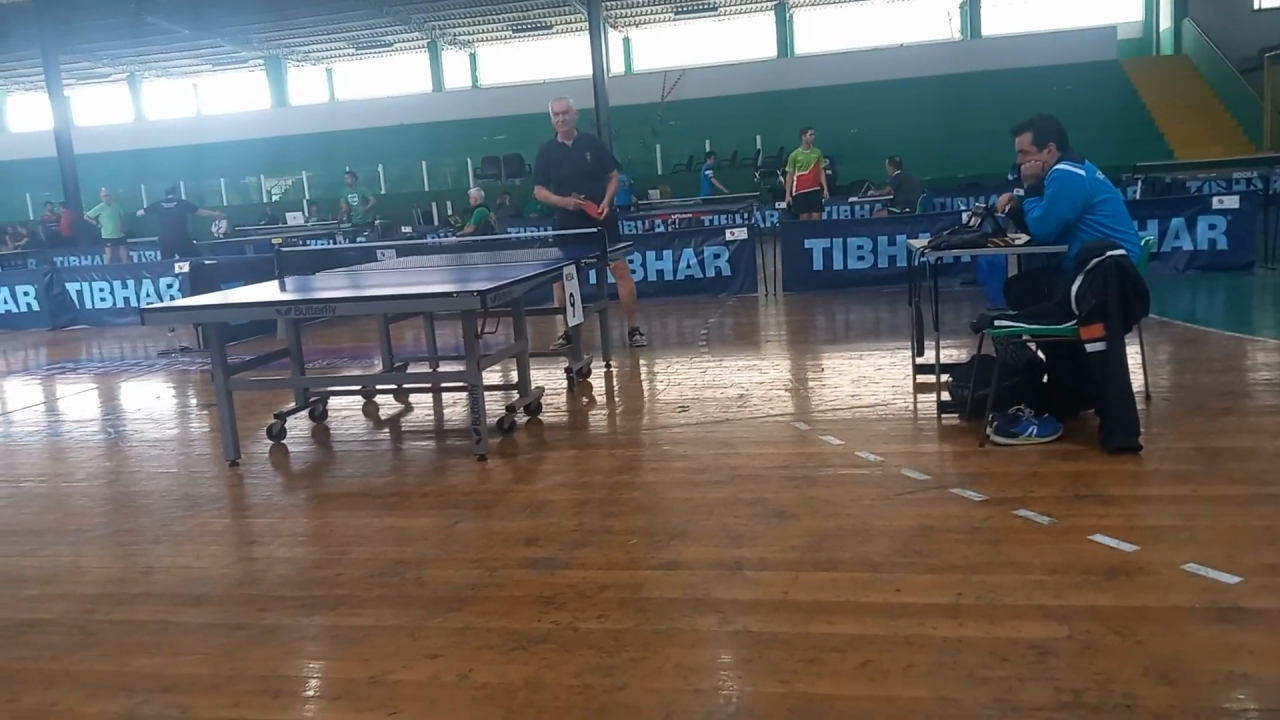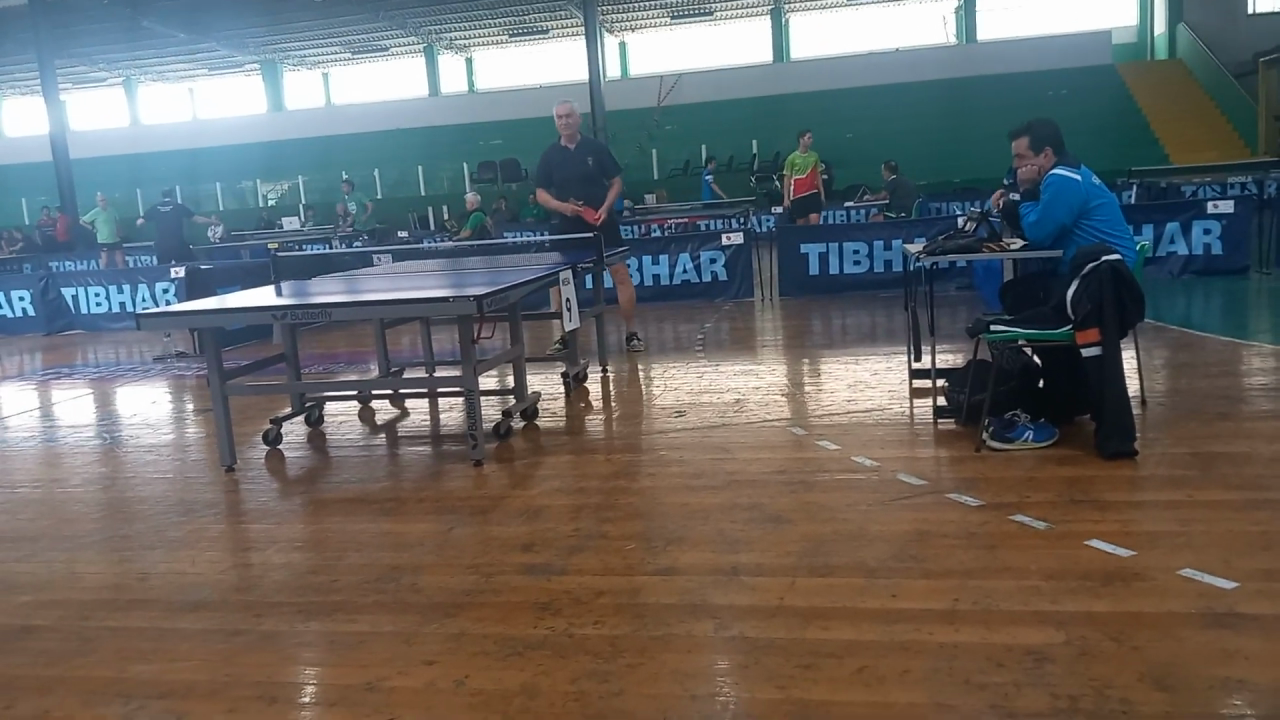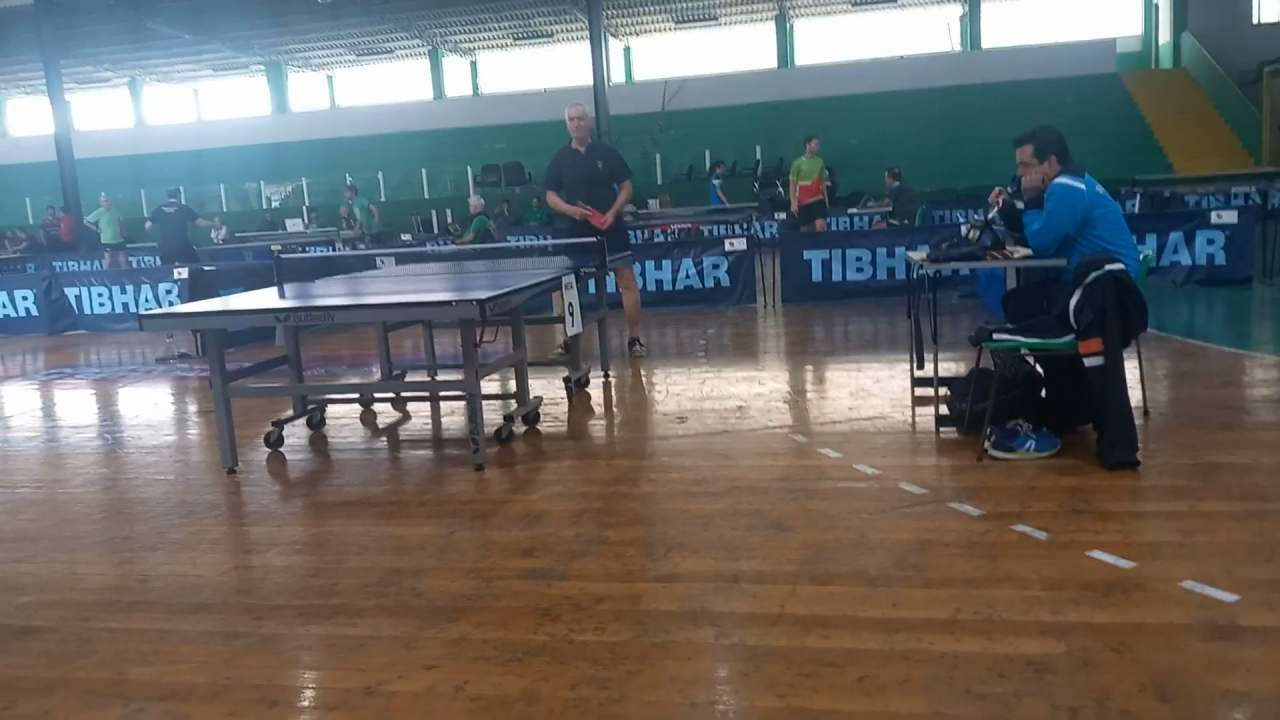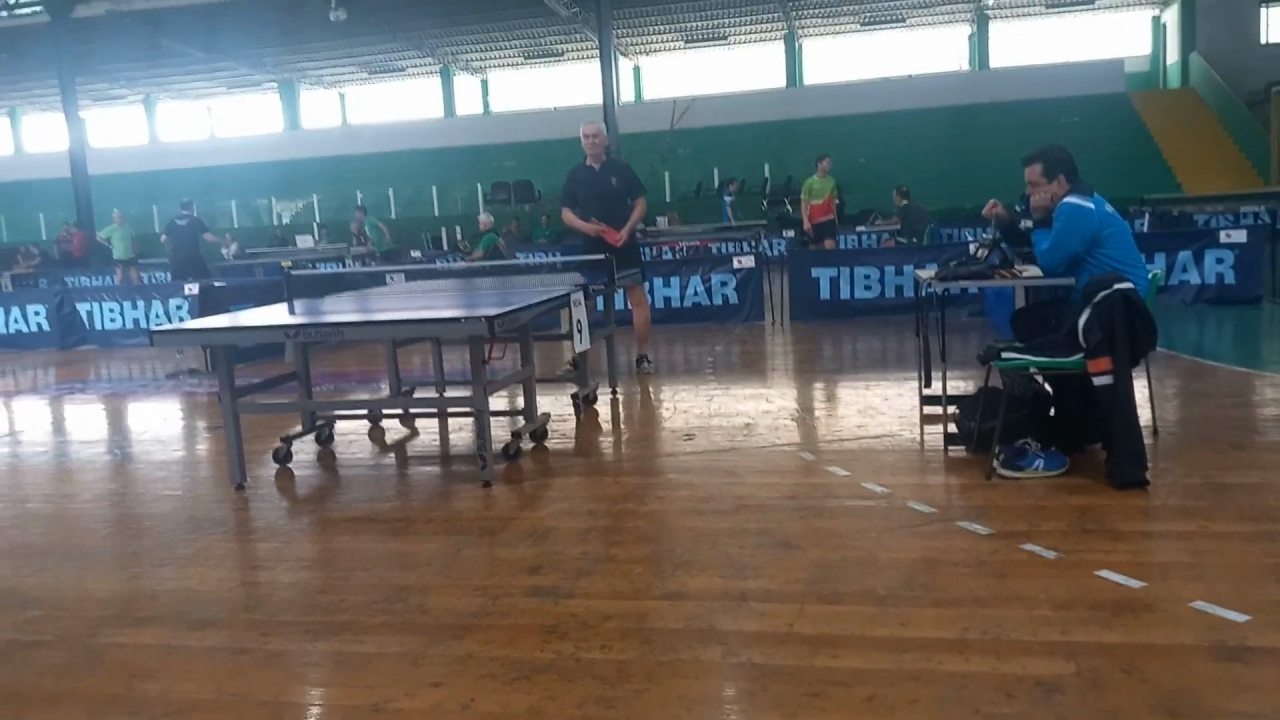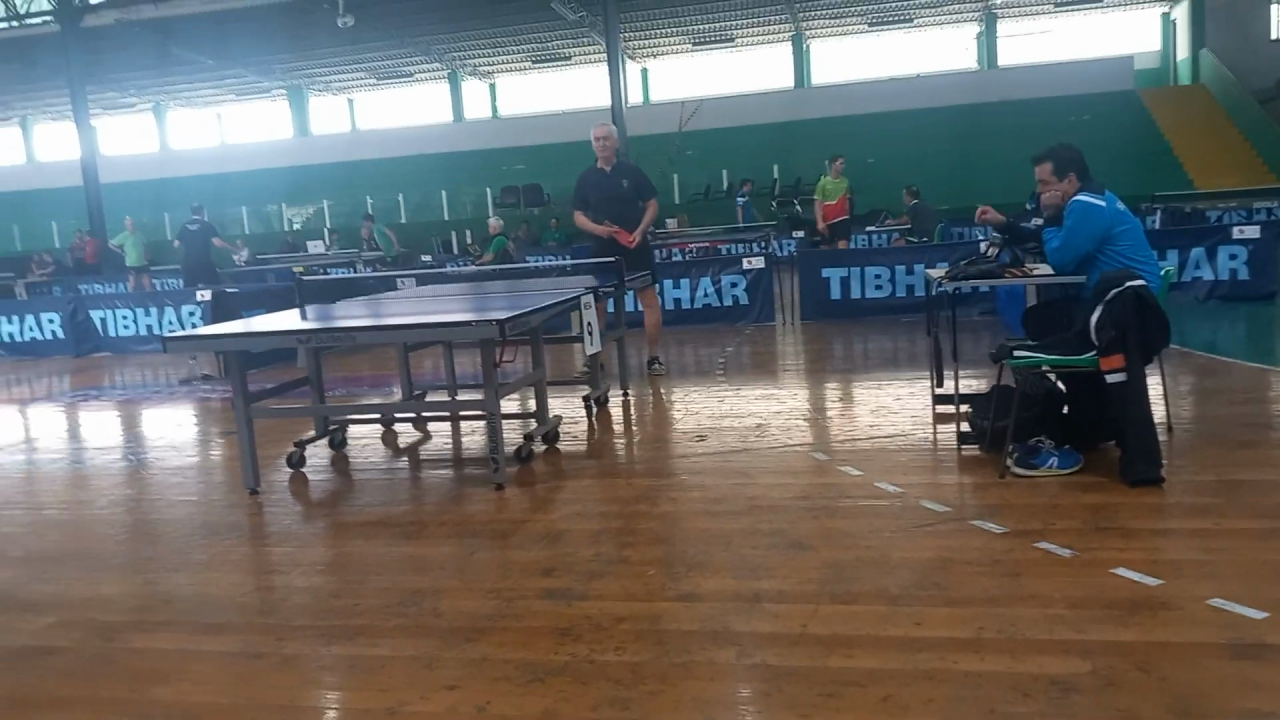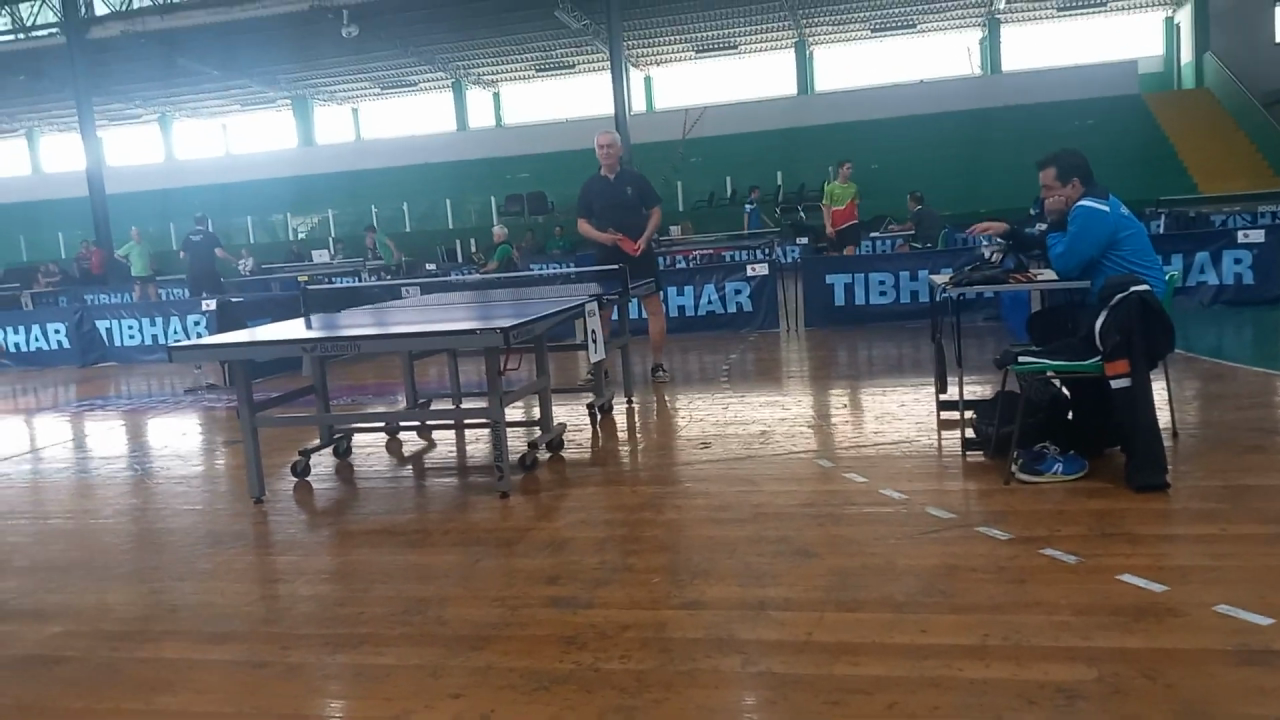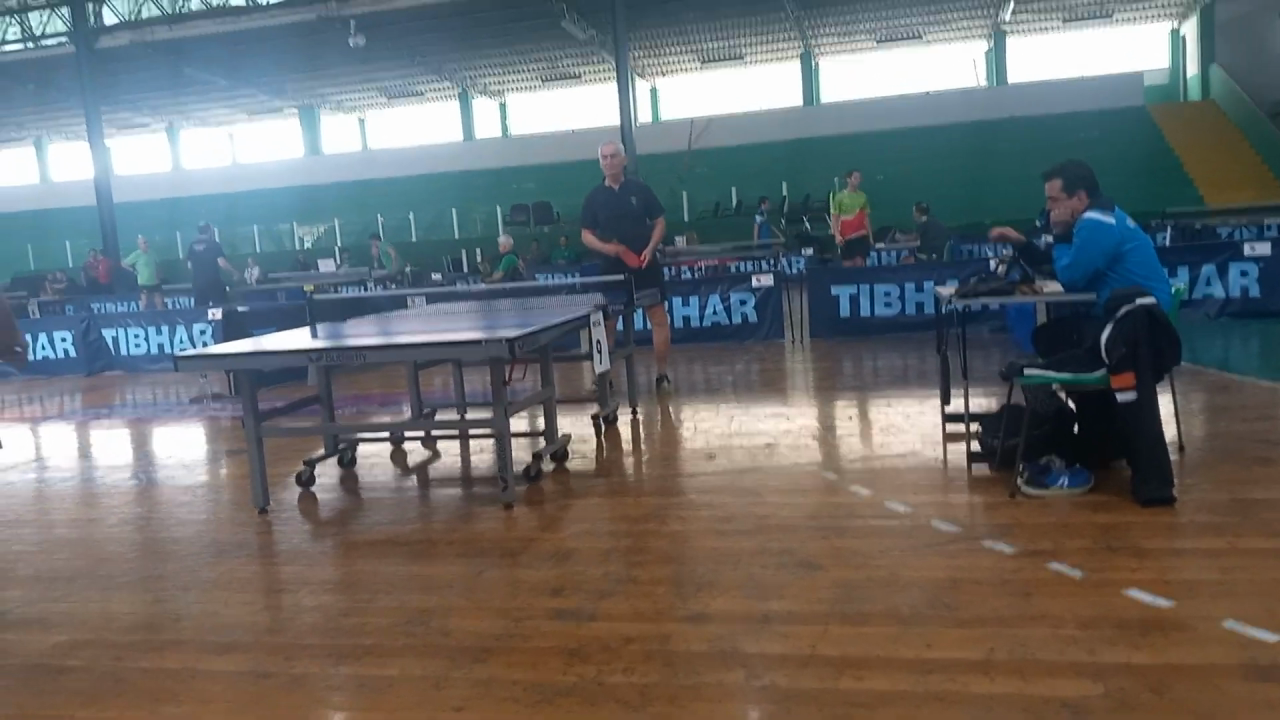
dt=0.1s
person 1, frame 1
left shoulder: (1066, 176)
right shoulder: (1071, 170)
left elbow: (1042, 231)
right elbow: (1042, 223)
left wrist: (1032, 187)
right wrist: (1017, 206)
left knee: (1022, 294)
right knee: (1020, 287)
left ankle: (1065, 399)
right ankle: (1072, 392)
person 1, frame 2
left shoulder: (1062, 181)
right shoulder: (1067, 175)
left elbow: (1037, 235)
right elbow: (1039, 228)
left wrist: (1028, 192)
right wrist: (1012, 205)
left knee: (1018, 299)
right knee: (1017, 293)
left ankle: (1062, 403)
right ankle: (1068, 397)
person 1, frame 3
left shoulder: (1066, 189)
right shoulder: (1071, 185)
left elbow: (1042, 244)
right elbow: (1034, 232)
left wrist: (1031, 199)
right wrist: (1009, 209)
left knee: (1021, 306)
right knee: (1020, 301)
left ankle: (1063, 413)
right ankle: (1072, 405)
person 1, frame 4
left shoulder: (1075, 208)
right shoulder: (1079, 203)
left elbow: (1049, 263)
right elbow: (1049, 253)
left wrist: (1039, 218)
right wrist: (1006, 223)
left knee: (1030, 326)
right knee: (1029, 320)
left ankle: (1072, 431)
right ankle: (1078, 425)
person 1, frame 5
left shoulder: (1087, 206)
right shoulder: (1089, 201)
left elbow: (1061, 260)
right elbow: (1050, 245)
left wrist: (1050, 217)
right wrist: (1004, 223)
left knee: (1041, 324)
right knee: (1041, 318)
right ankle: (1092, 425)
person 1, frame 6
left shoulder: (1089, 212)
right shoulder: (1093, 206)
left elbow: (1064, 266)
right elbow: (1055, 252)
left wrist: (1054, 221)
right wrist: (1008, 232)
left knee: (1046, 329)
right knee: (1046, 324)
person 1, frame 7
left shoulder: (1096, 225)
right shoulder: (1100, 218)
left elbow: (1070, 279)
right elbow: (1062, 264)
left wrist: (1060, 233)
right wrist: (1021, 244)
left knee: (1050, 341)
right knee: (1050, 336)
right ankle: (1101, 443)
person 2, frame 1
left shoulder: (593, 143)
right shoulder: (546, 152)
left elbow: (613, 176)
right elbow: (539, 190)
left wrist: (607, 201)
right wrist: (563, 201)
left hip: (601, 220)
right hip: (568, 223)
left knee: (621, 270)
left ankle: (633, 328)
right ankle: (569, 331)
person 2, frame 2
left shoulder: (596, 148)
right shoulder: (549, 155)
left elbow: (616, 182)
right elbow: (541, 193)
left wrist: (606, 207)
right wrist: (563, 207)
left hip: (603, 225)
right hip: (569, 228)
left knee: (621, 275)
left ankle: (631, 333)
right ankle: (565, 336)
person 2, frame 3
left shoulder: (607, 152)
right shoulder: (560, 158)
left elbow: (626, 186)
right elbow: (551, 196)
left wrist: (613, 212)
right wrist: (571, 210)
left hip: (611, 229)
right hip: (578, 231)
left knee: (627, 280)
left ankle: (634, 338)
person 2, frame 4
left shoulder: (621, 169)
right shoulder: (575, 175)
left elbow: (640, 203)
right elbow: (566, 212)
left wrist: (628, 229)
right wrist: (586, 227)
left hip: (624, 245)
right hip: (591, 248)
left knee: (638, 297)
left ankle: (642, 356)
person 2, frame 5
left shoulder: (632, 172)
right shoulder: (586, 178)
left elbow: (652, 205)
right elbow: (578, 216)
left wrist: (641, 231)
right wrist: (598, 229)
left hip: (635, 248)
right hip: (603, 251)
left knee: (649, 299)
right knee: (596, 304)
left ankle: (654, 358)
person 2, frame 6
left shoulder: (636, 179)
right shoulder: (590, 186)
left elbow: (655, 212)
right elbow: (582, 224)
left wrist: (645, 238)
right wrist: (602, 237)
left hip: (640, 255)
right hip: (607, 258)
left knee: (654, 307)
right knee: (600, 312)
left ankle: (658, 365)
person 2, frame 7
left shoulder: (640, 189)
right shoulder: (594, 197)
left elbow: (659, 223)
right elbow: (586, 235)
left wrist: (651, 248)
right wrist: (606, 248)
left hip: (644, 266)
right hip: (612, 269)
left knee: (658, 317)
right knee: (606, 323)
left ankle: (662, 375)
